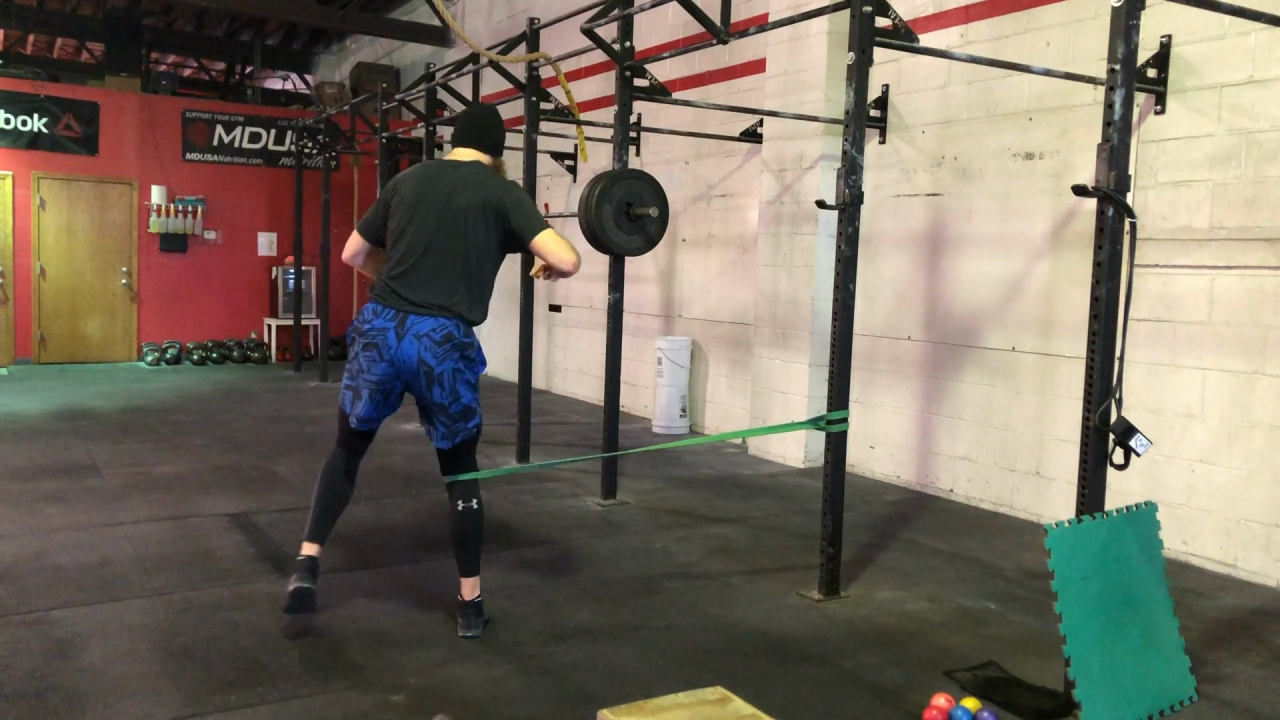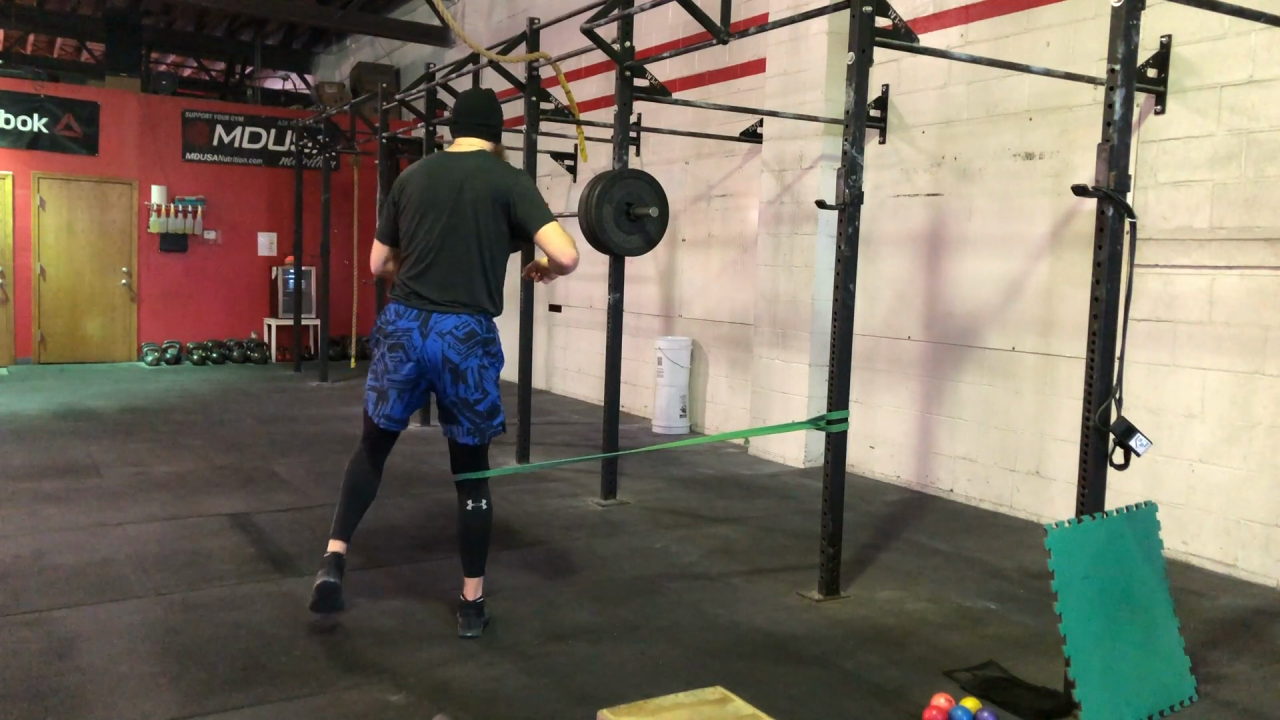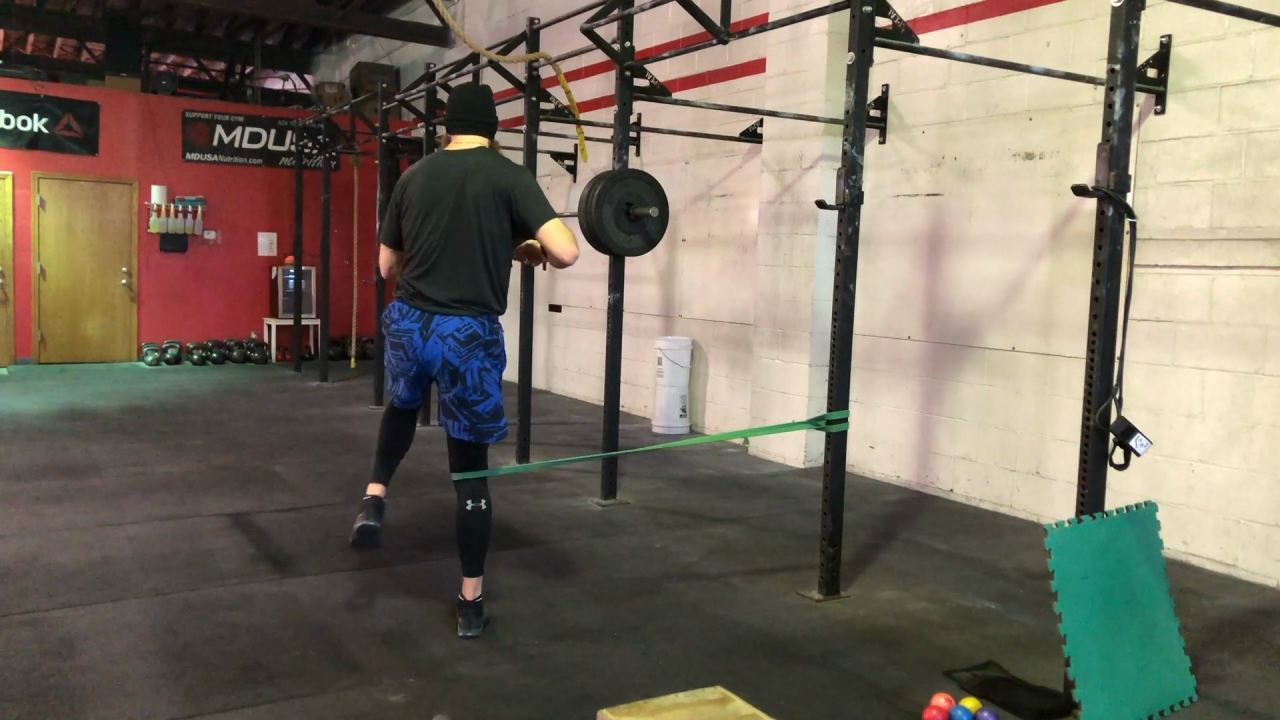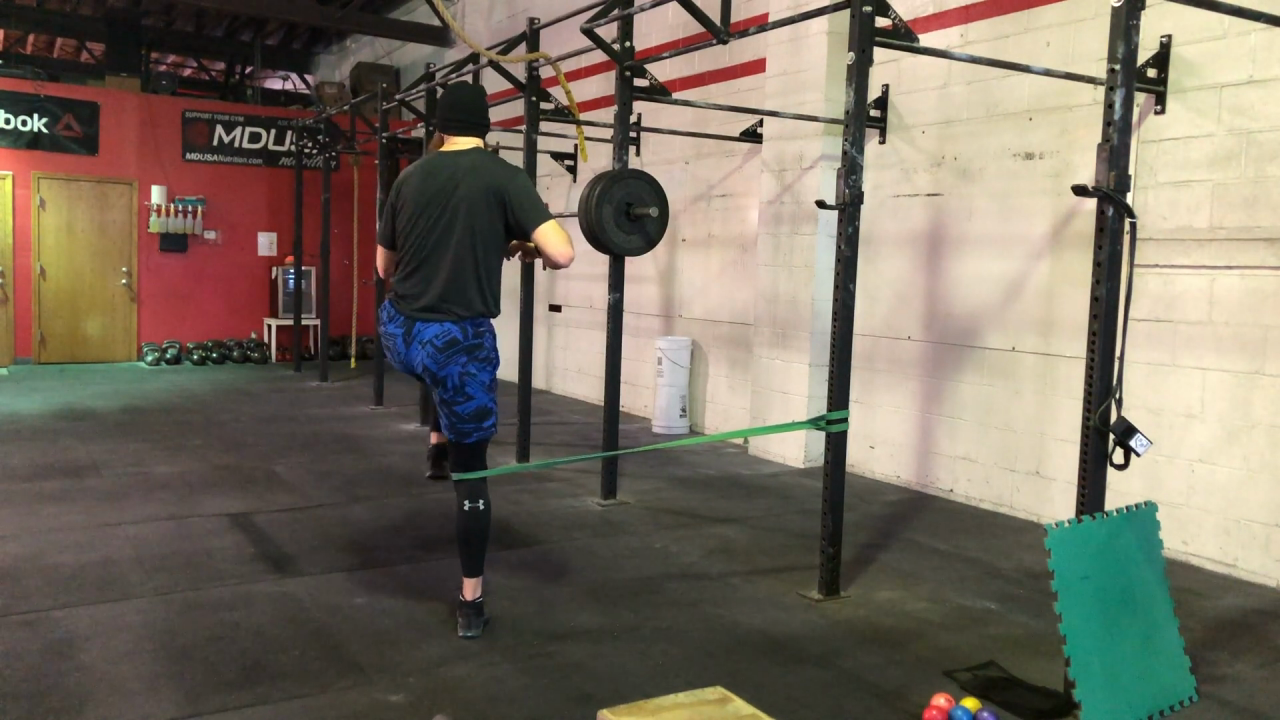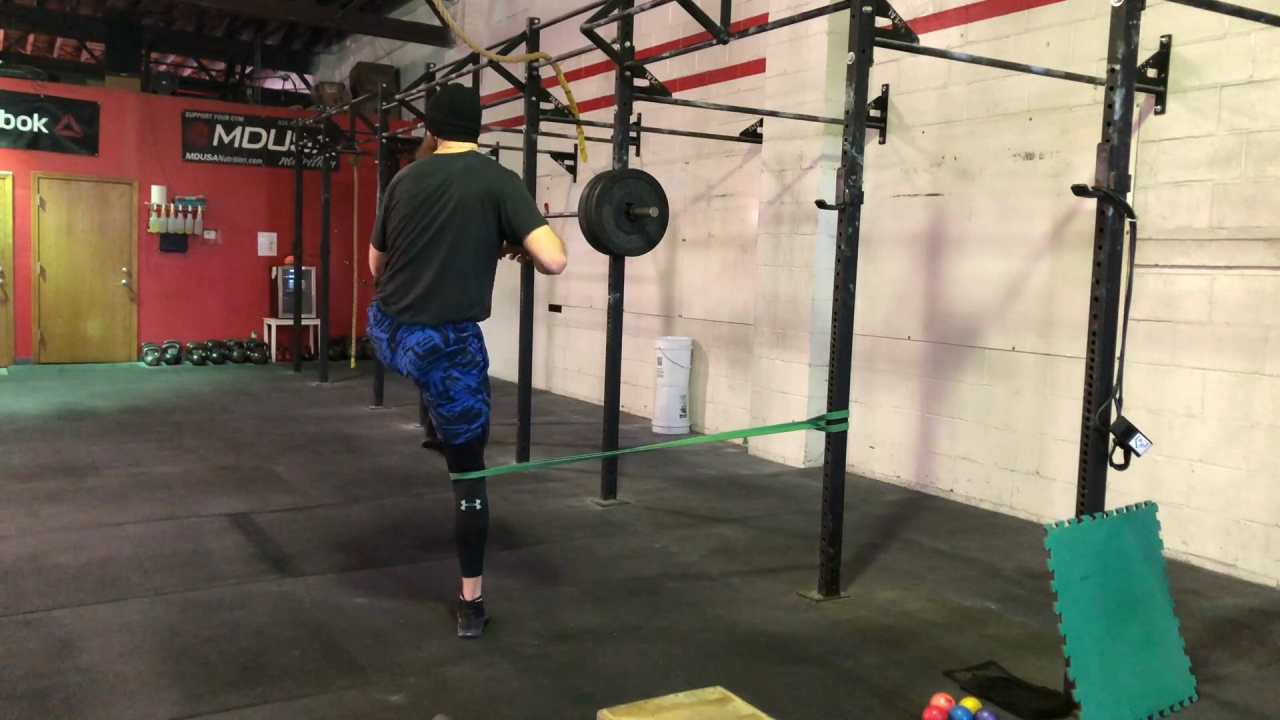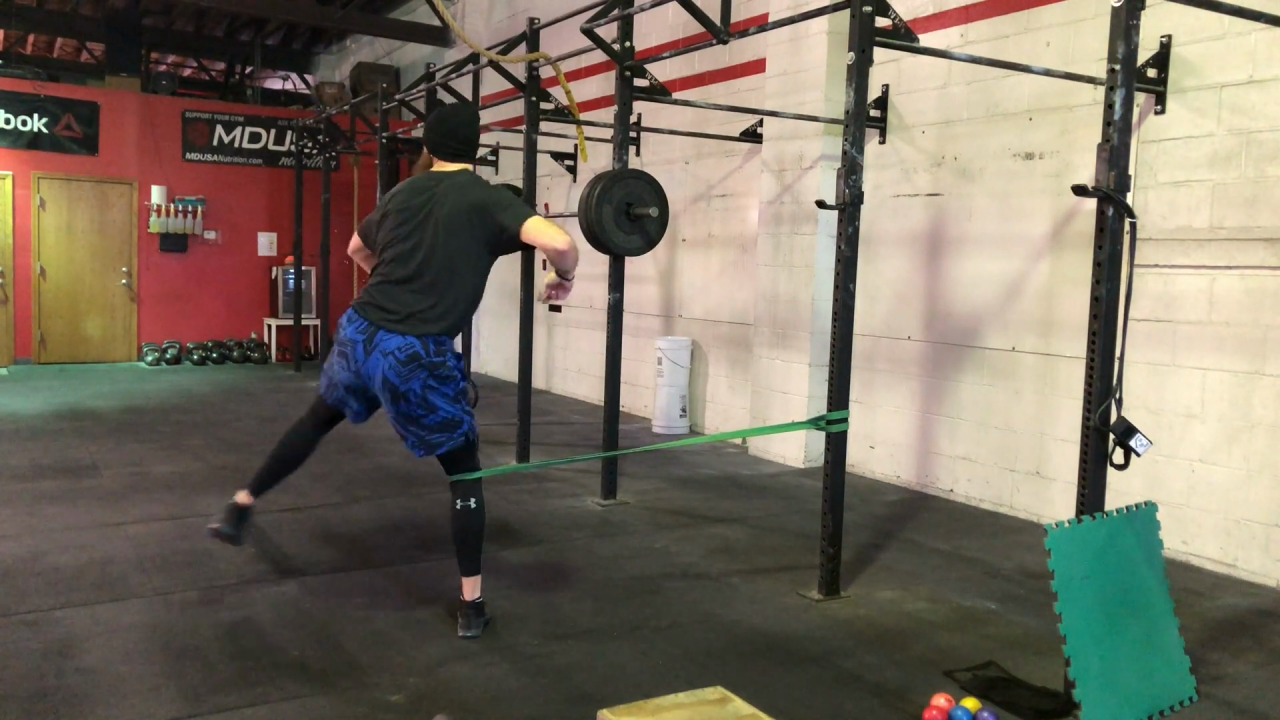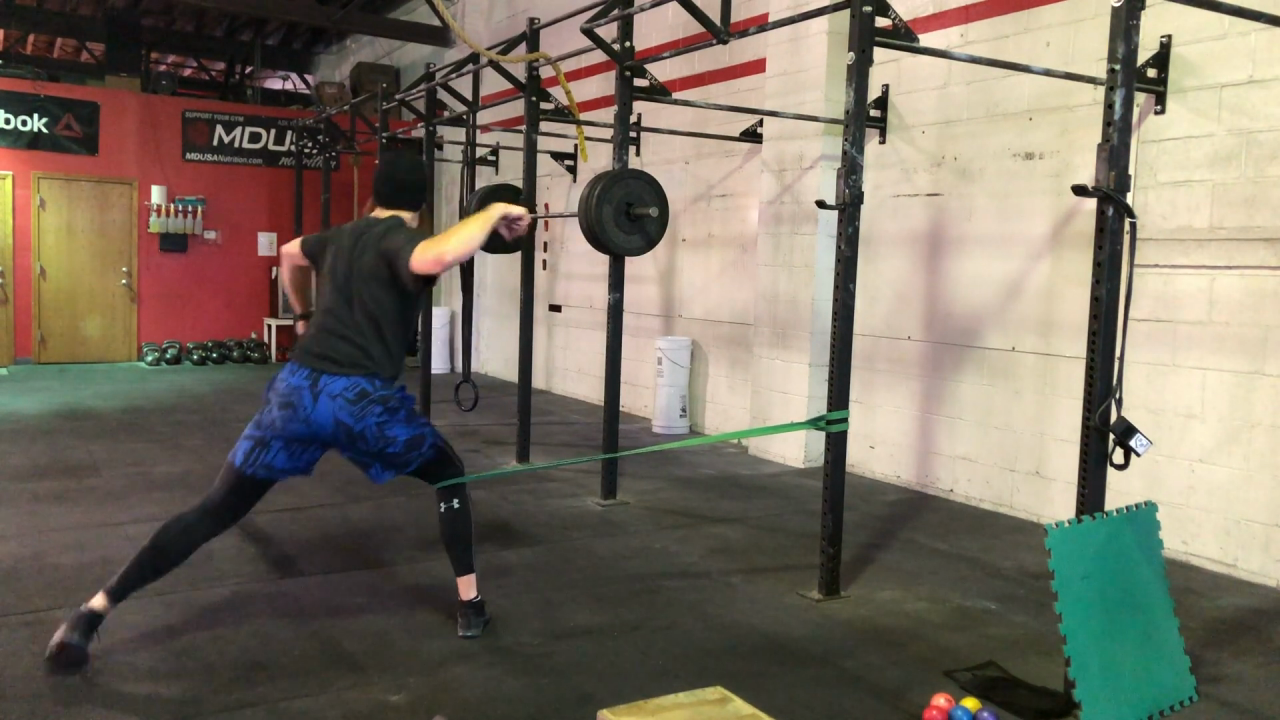
dt=0.4s
person 1, frame 1
left shoulder: (406, 179)
right shoulder: (501, 192)
left elbow: (352, 255)
right elbow: (566, 260)
right wrist: (551, 269)
left hip: (377, 327)
right hip: (444, 342)
left knee: (348, 449)
right knee: (460, 471)
left ankle: (307, 568)
right ankle: (470, 605)
person 1, frame 2
left shoulder: (412, 176)
right shoulder: (508, 180)
left elbow: (378, 264)
right elbow: (566, 256)
right wrist: (544, 269)
left hip: (401, 326)
right hip: (466, 336)
left knee: (374, 445)
right knee: (471, 471)
left ankle: (333, 563)
right ankle: (472, 604)
person 1, frame 3
left shoulder: (413, 176)
right shoulder: (508, 176)
left elbow: (387, 267)
right elbow: (566, 253)
right wrist: (532, 253)
left hip: (407, 324)
right hip: (468, 336)
left knee: (402, 405)
right knee: (470, 470)
left ankle: (373, 504)
right ankle: (470, 603)
person 1, frame 4
left shoulder: (410, 177)
right shoulder: (504, 177)
left elbow: (384, 265)
right elbow: (561, 254)
right wrist: (525, 248)
left hip: (398, 330)
right hip: (457, 339)
right knee: (471, 471)
left ankle: (439, 444)
right ankle: (471, 603)
person 1, frame 5
left shoulder: (404, 179)
right shoulder: (499, 182)
right elbow: (554, 260)
right wrist: (517, 248)
left hip: (385, 330)
right hip: (443, 346)
right knee: (468, 472)
left ankle: (440, 424)
right ankle: (471, 604)
person 1, frame 6
left shoulder: (403, 192)
right shoulder: (487, 198)
left elbow: (358, 250)
right elbow: (556, 242)
right wrist: (564, 279)
left hip: (357, 332)
right hip: (419, 357)
left knee: (318, 419)
right knee: (465, 474)
left ankle: (239, 508)
right ankle: (471, 606)
person 1, frame 7
left shoulder: (343, 236)
right shoulder: (401, 240)
left elbow: (289, 256)
right elbow: (433, 261)
right wrist: (494, 214)
left hip: (295, 389)
right hip: (359, 400)
left knee: (213, 511)
right knee: (449, 479)
left ankle: (89, 616)
right ankle: (470, 608)
